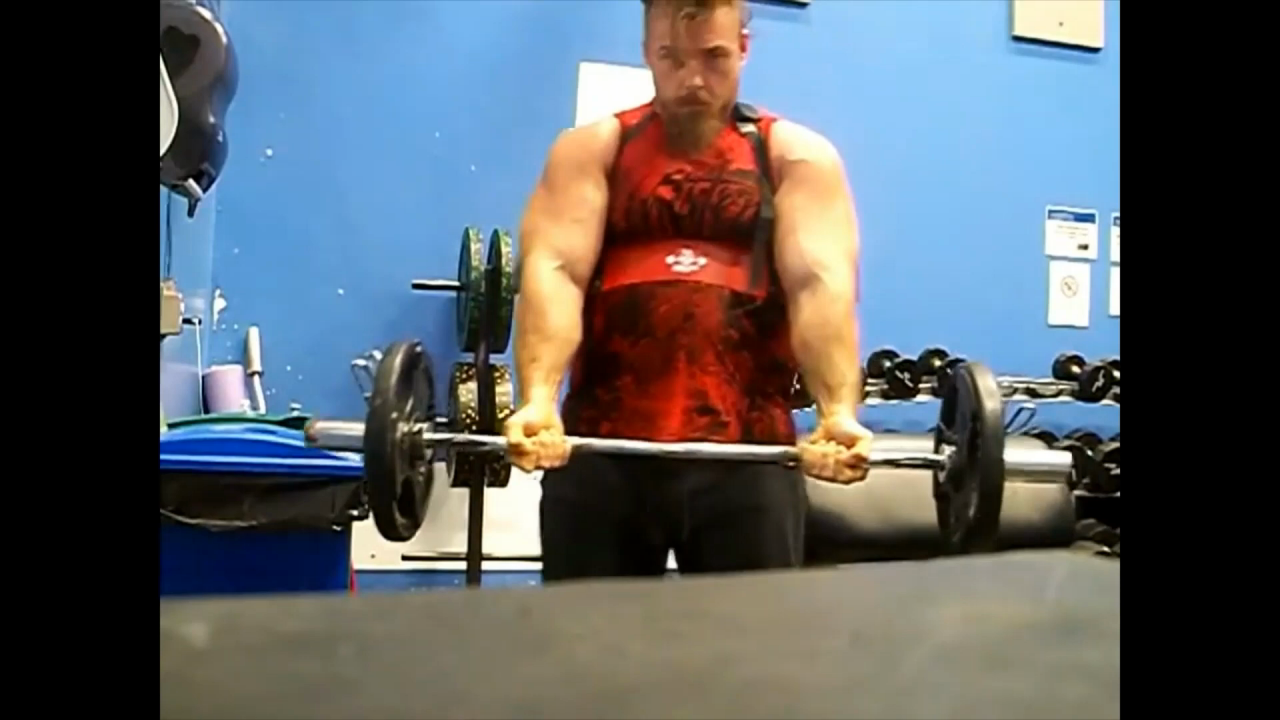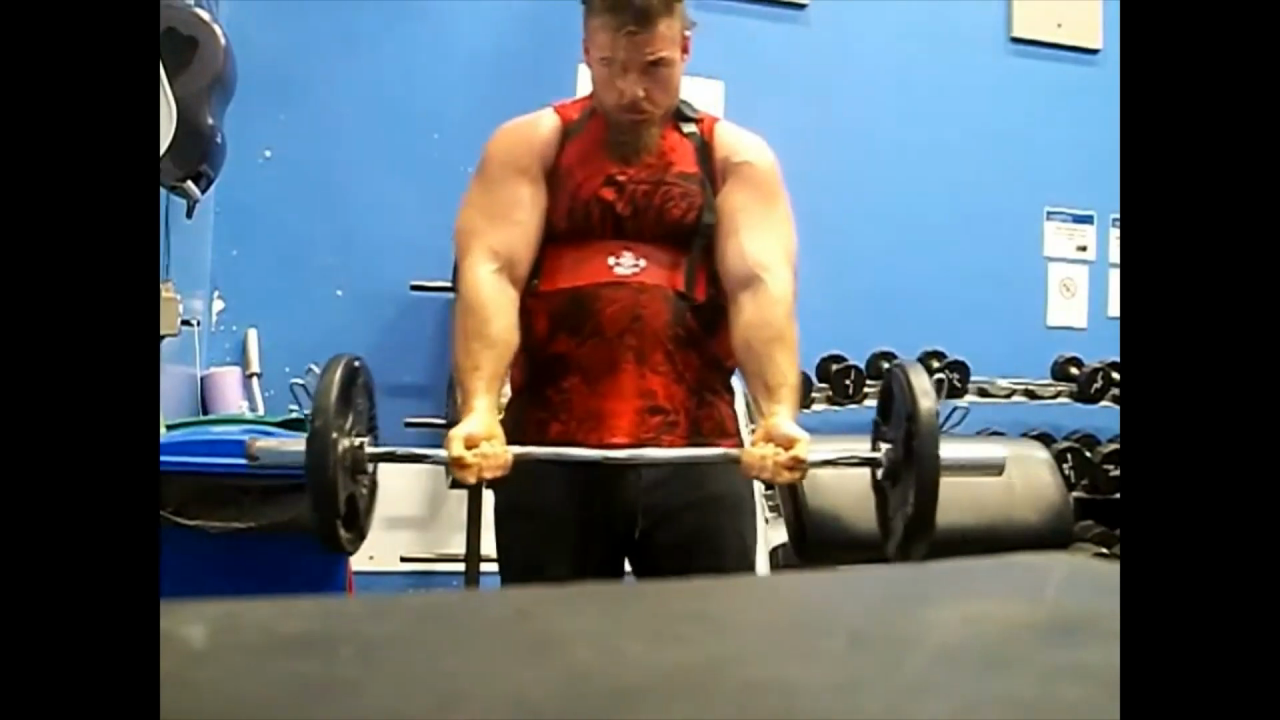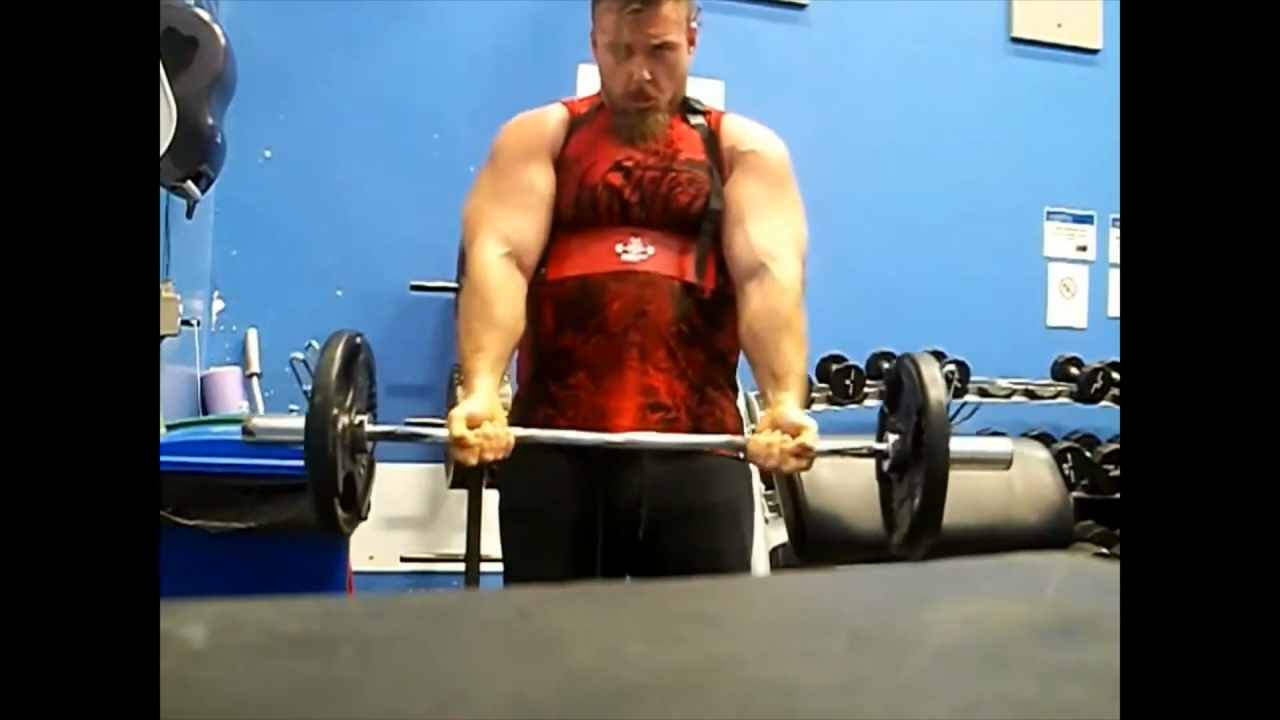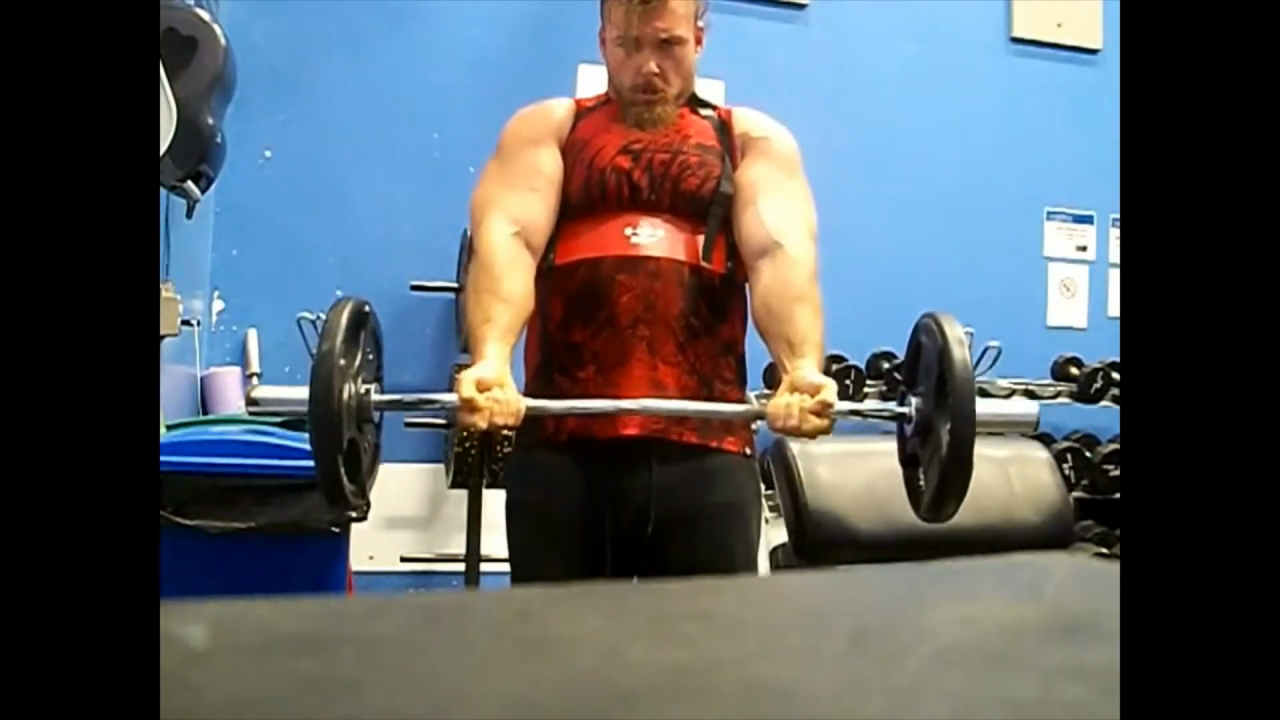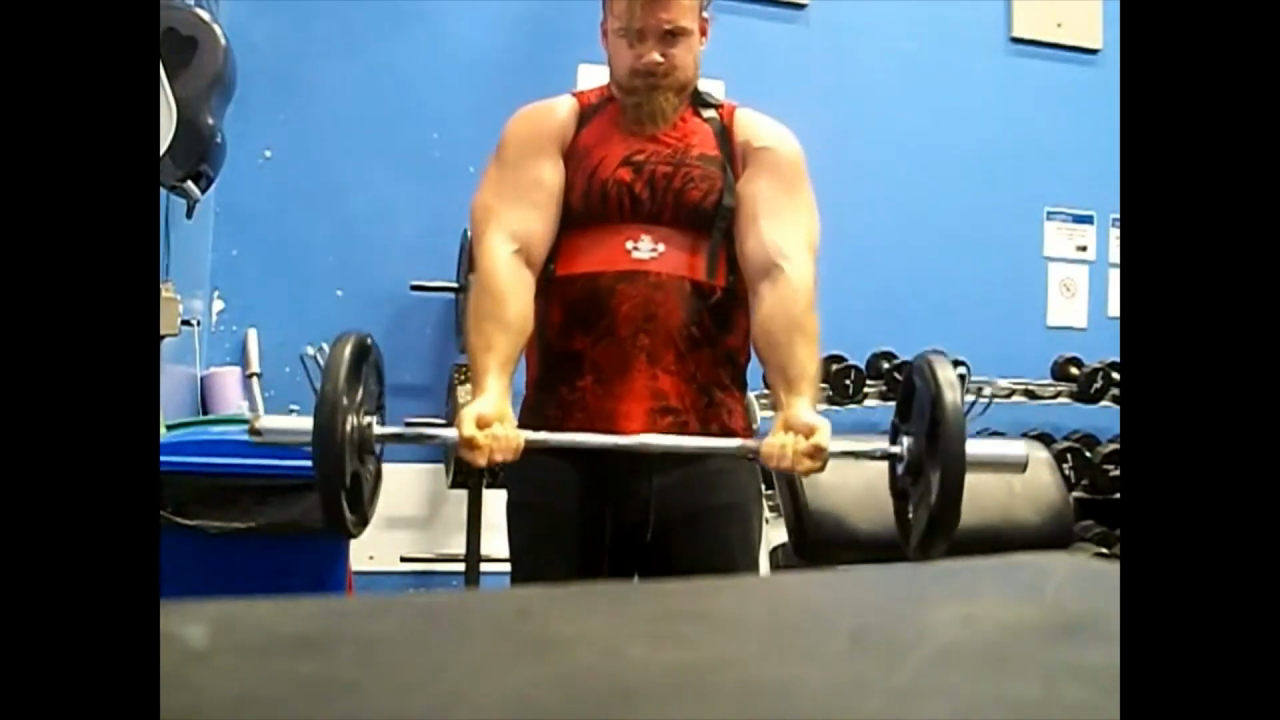
dt=0.4s
person 1, frame 1
left shoulder: (797, 155)
right shoulder: (592, 149)
left elbow: (821, 284)
right elbow: (554, 272)
left wrist: (839, 412)
right wrist: (537, 400)
left hip: (746, 453)
right hip: (603, 448)
person 1, frame 2
left shoulder: (736, 155)
right shoulder: (529, 145)
left elbow: (760, 285)
right elbow: (490, 272)
left wrist: (779, 414)
right wrist: (479, 408)
left hip: (694, 453)
right hip: (551, 451)
person 1, frame 3
left shoulder: (745, 148)
right shoulder: (538, 137)
left elbow: (769, 275)
right elbow: (498, 259)
left wrist: (786, 402)
right wrist: (481, 390)
left hip: (696, 450)
right hip: (555, 447)
person 1, frame 4
left shoulder: (752, 138)
right shoulder: (546, 128)
left elbow: (781, 253)
right elbow: (505, 240)
left wrist: (803, 368)
right wrist: (490, 358)
left hip: (705, 446)
right hip: (563, 441)
person 1, frame 5
left shoulder: (757, 142)
right shoulder: (547, 128)
left elbow: (782, 273)
right elbow: (506, 255)
left wrist: (797, 403)
right wrist: (491, 392)
left hip: (706, 449)
right hip: (564, 446)
